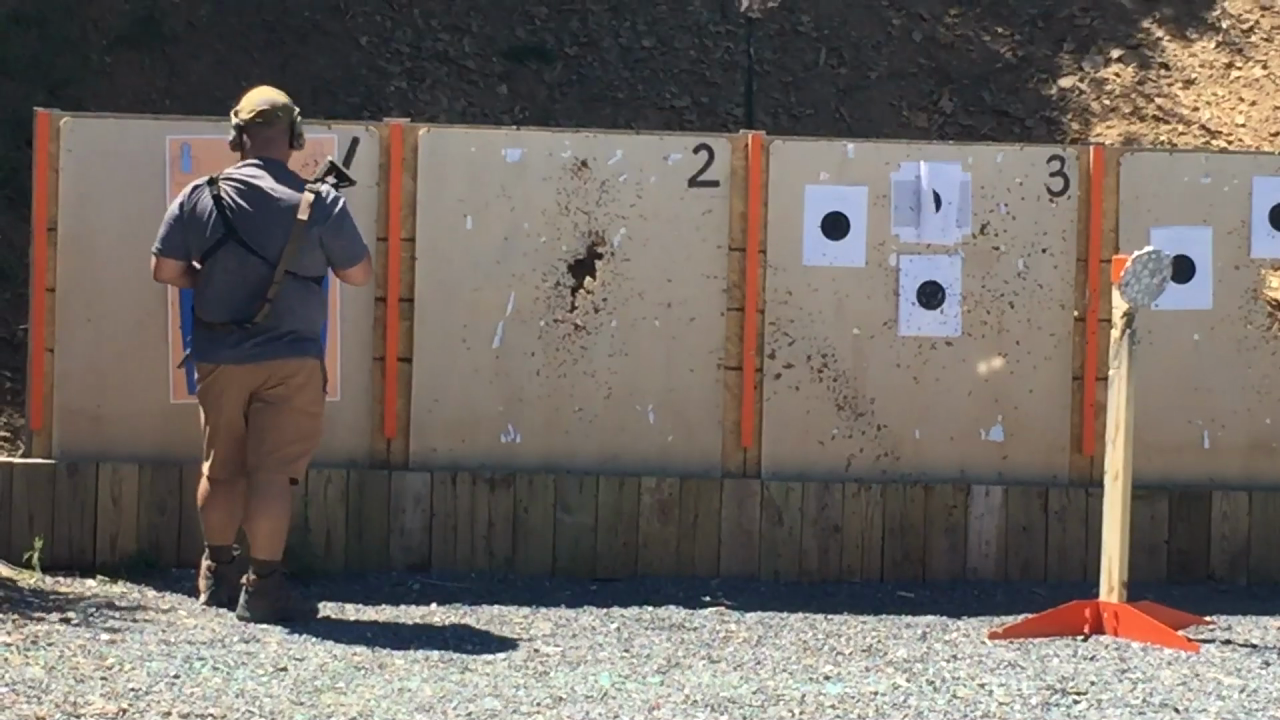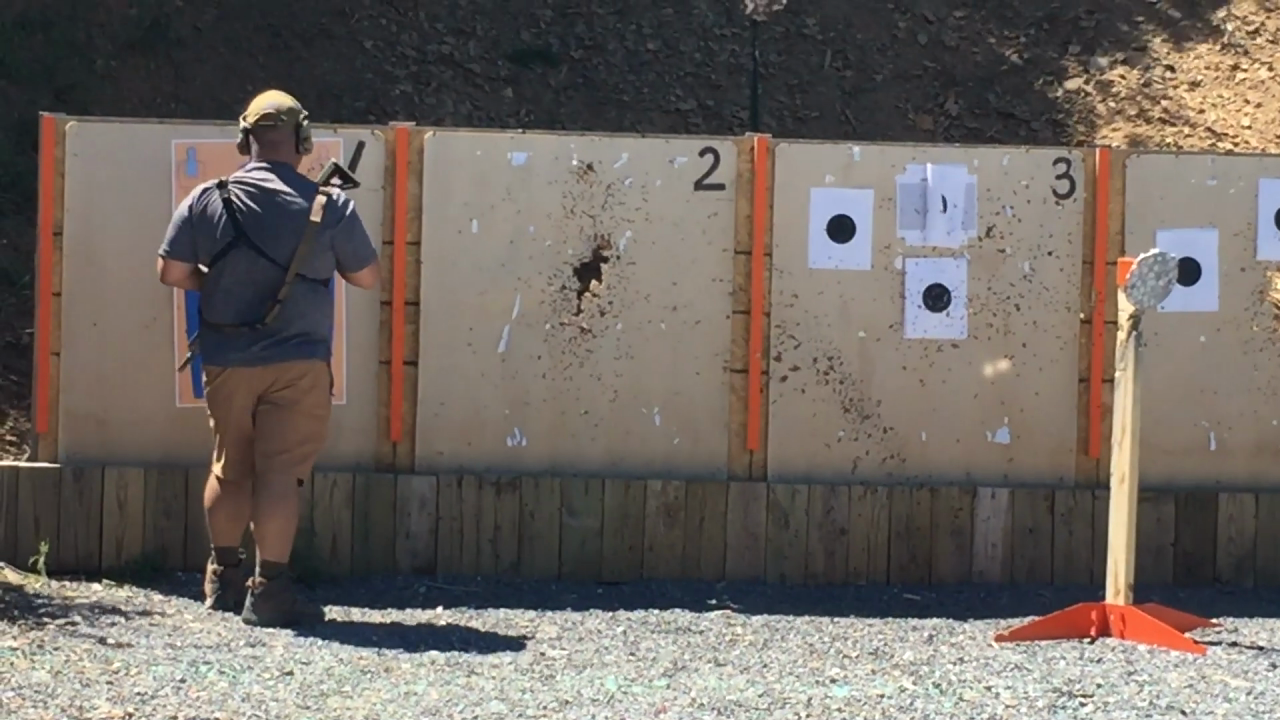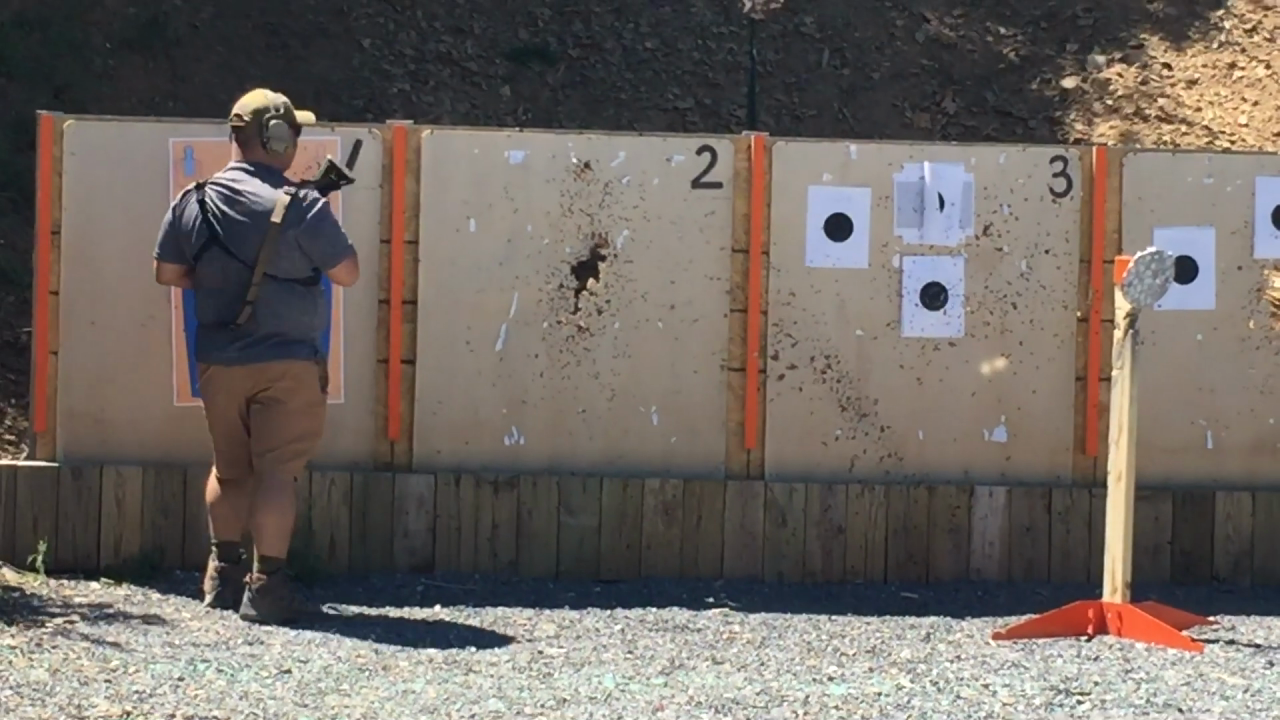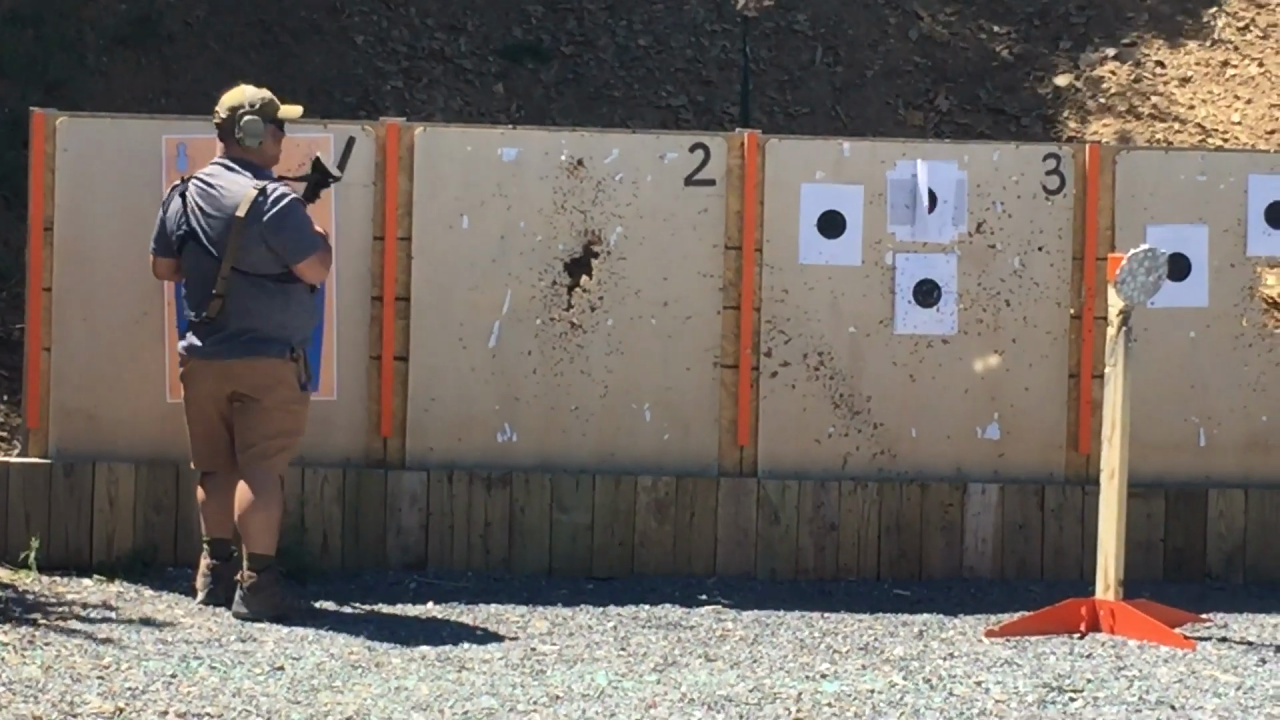
dt=0.4s
person 1, frame 1
left shoulder: (199, 196)
right shoulder: (320, 202)
left elbow: (165, 271)
right elbow: (359, 274)
left hip: (219, 359)
right hip: (289, 361)
left knee: (221, 469)
right knee: (271, 473)
left ankle: (217, 577)
right ankle: (262, 589)
person 1, frame 2
left shoulder: (206, 199)
right shoulder: (330, 206)
left elbow: (171, 273)
right elbow: (367, 276)
left hip: (227, 361)
right hip: (297, 362)
left knee: (228, 470)
right knee: (278, 475)
left ankle: (223, 579)
right ankle: (269, 592)
person 1, frame 3
left shoulder: (193, 201)
right shoulder: (301, 204)
left elbow: (167, 273)
right elbow: (347, 273)
right wrist: (322, 242)
left hip: (219, 360)
right hip: (286, 362)
left knee: (229, 468)
right knee: (275, 471)
left ankle: (223, 576)
right ankle: (266, 587)
person 1, frame 4
left shoulder: (182, 195)
right shoulder: (273, 199)
left elbow: (164, 267)
right elbow: (316, 271)
right wrist: (319, 238)
left hip: (204, 356)
right hip: (268, 358)
left knee: (217, 466)
right knee: (261, 468)
left ankle: (216, 573)
right ankle: (257, 586)
